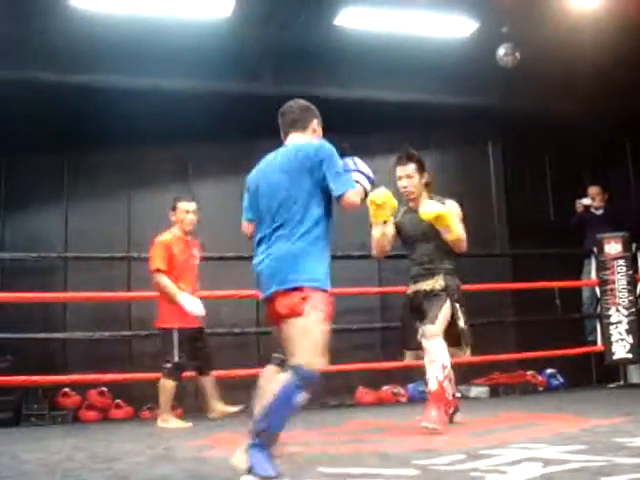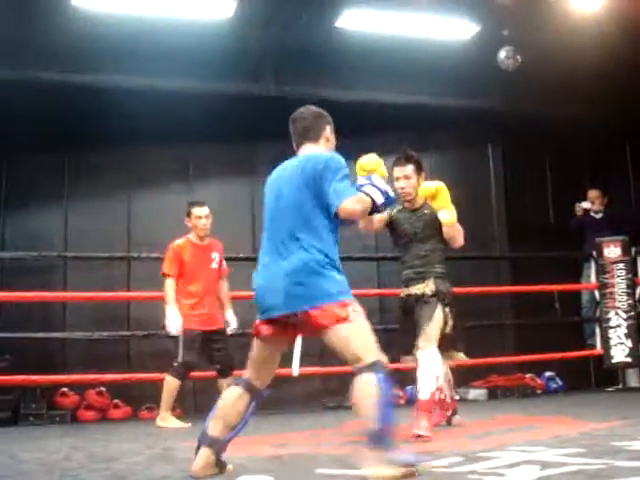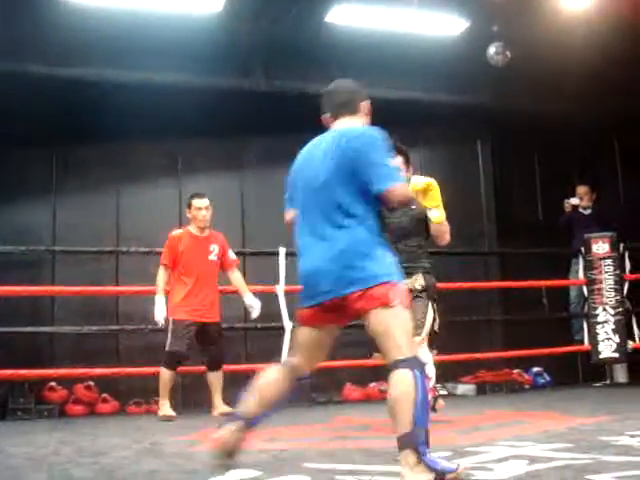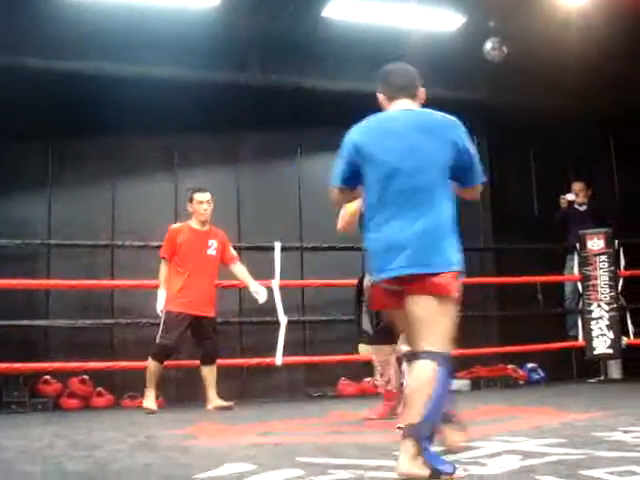
dt=0.2s
person 1, frame 1
left shoulder: (261, 168)
right shoulder: (319, 150)
left elbow: (249, 227)
right elbow: (348, 198)
right wrist: (361, 178)
left hip: (271, 272)
right hip: (300, 271)
left knee: (292, 359)
right knee: (307, 367)
left ankle: (264, 441)
right ankle: (257, 449)
person 1, frame 2
left shoulder: (277, 177)
right shoulder: (326, 163)
right elbow: (348, 210)
right wrist: (375, 194)
left hip: (272, 293)
right hip: (316, 285)
left knee: (251, 381)
right knee: (370, 363)
person 1, frame 3
left shoulder: (306, 154)
right shoulder: (367, 138)
left elbow: (292, 217)
right elbow: (396, 193)
right wrist: (401, 177)
left hip: (316, 274)
right hip: (364, 267)
left knee: (295, 365)
right knee: (405, 359)
left ankle: (235, 427)
person 1, frame 4
left shoulder: (360, 134)
right shoulder: (448, 125)
left elbow: (339, 193)
right elbow: (472, 190)
left hip: (383, 257)
right hip: (432, 252)
left knee: (417, 345)
right knee: (434, 353)
left ankle: (425, 433)
person 2, frame 1
left shoulder: (447, 206)
right shoulder: (397, 215)
left elbow: (461, 245)
right elbow: (379, 252)
left wrist: (444, 220)
right wrist: (378, 221)
left hip: (443, 285)
right hip: (416, 289)
left knee: (432, 337)
right knee: (431, 346)
left ankle: (435, 406)
right ankle: (450, 405)
person 2, frame 2
left shoulder: (435, 208)
right shoulder: (391, 213)
left elbow: (456, 242)
right elbow: (366, 222)
left wrist: (445, 207)
left hip: (432, 289)
right hip: (405, 292)
left knee: (426, 349)
right knee: (427, 354)
left ankle: (425, 416)
right ankle: (446, 405)
person 2, frame 3
left shoulder: (423, 202)
left elbow: (443, 239)
left wrist: (433, 204)
left hip: (418, 284)
left knee: (416, 343)
right ankle: (430, 397)
person 2, frame 4
right shoulder: (364, 199)
right elbow: (343, 226)
right wrist: (362, 202)
left knee: (409, 341)
right knee: (380, 348)
right ankle: (391, 400)
person 3, frame 1
left shoulder: (192, 243)
right shoulder: (164, 241)
right elbow: (159, 276)
right wrist: (181, 297)
left hip: (193, 316)
right hip: (174, 317)
left knee: (204, 362)
right knee: (174, 364)
left ankle: (215, 407)
right ankle: (165, 417)
person 3, frame 2
left shoulder: (217, 247)
right shoulder: (178, 247)
right elbow: (169, 280)
left wrist: (229, 310)
right wrist: (172, 309)
left hip: (214, 320)
right hip: (187, 319)
left knee: (225, 363)
right knee: (183, 364)
right ankle: (165, 415)
person 3, frame 3
left shoulder: (219, 240)
right shoulder: (177, 238)
left elbow: (232, 269)
right elbow: (164, 270)
left wrist: (247, 296)
right wrist: (159, 299)
left hip: (210, 313)
right hip: (182, 311)
left knee: (215, 357)
right knee: (174, 354)
left ankle: (217, 404)
right ankle: (164, 403)
person 3, frame 4
left shoulder: (219, 236)
right shoulder: (177, 231)
left elbow: (235, 264)
right elbow: (165, 263)
left wrist: (253, 285)
right wrist: (162, 291)
left hip: (206, 307)
right hip: (178, 304)
left knee: (210, 351)
right knee: (164, 346)
left ankle: (213, 399)
right ankle: (150, 394)
person 4, frame 1
left shoulder: (611, 214)
right shoulder: (584, 215)
right elbow: (575, 228)
right wrist: (578, 213)
right hip: (591, 260)
right knee: (588, 299)
right ankle: (591, 338)
person 4, frame 2
left shoulder: (611, 218)
right shoulder: (584, 219)
right elbow: (574, 232)
right wrist: (578, 217)
right hip: (590, 264)
right knee: (588, 303)
right ankle: (591, 341)
person 4, frame 3
left shoulder: (600, 213)
right shoulder: (572, 215)
left elbow: (610, 230)
right elbow: (563, 228)
left wrist: (591, 207)
right wrist: (567, 213)
right hip: (578, 259)
right knee: (576, 299)
right ankle: (579, 337)
person 4, frame 4
left shoulder: (595, 210)
right shoulder: (568, 211)
left elbow: (605, 226)
right elbow: (558, 224)
left wrist: (586, 203)
right wrist: (563, 208)
right hip: (573, 255)
right knee: (571, 295)
right ankle: (573, 332)
